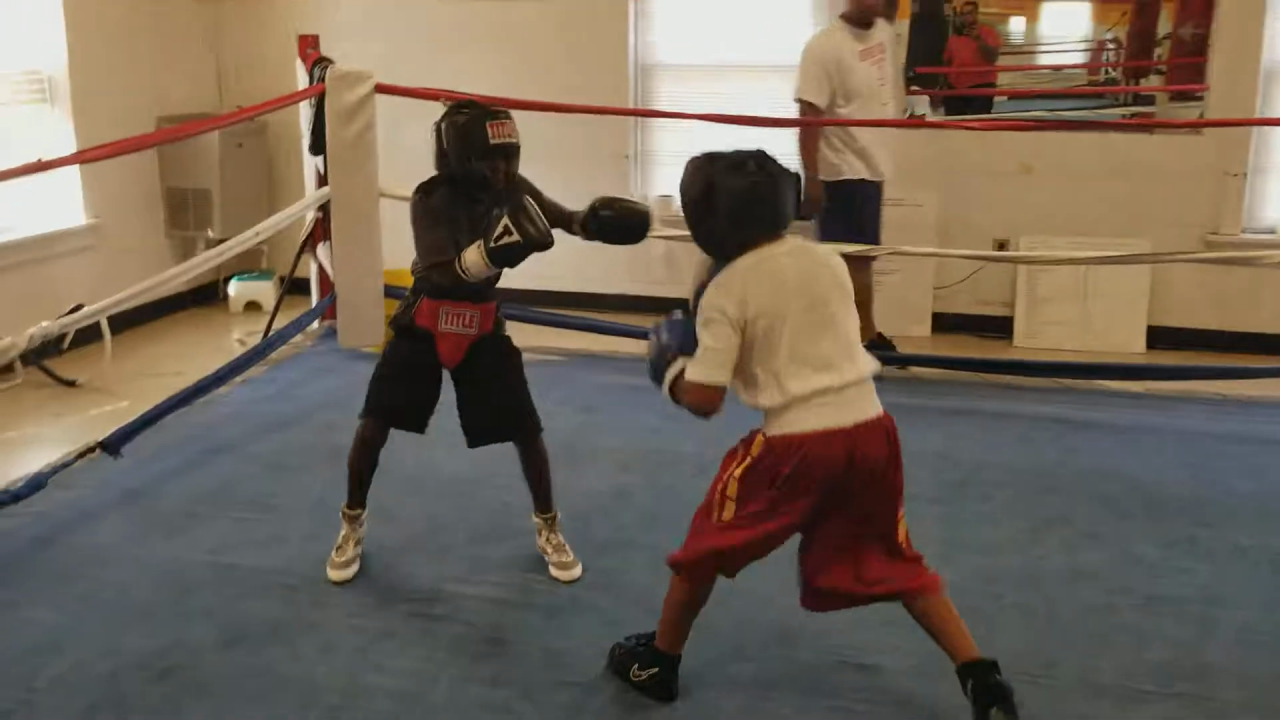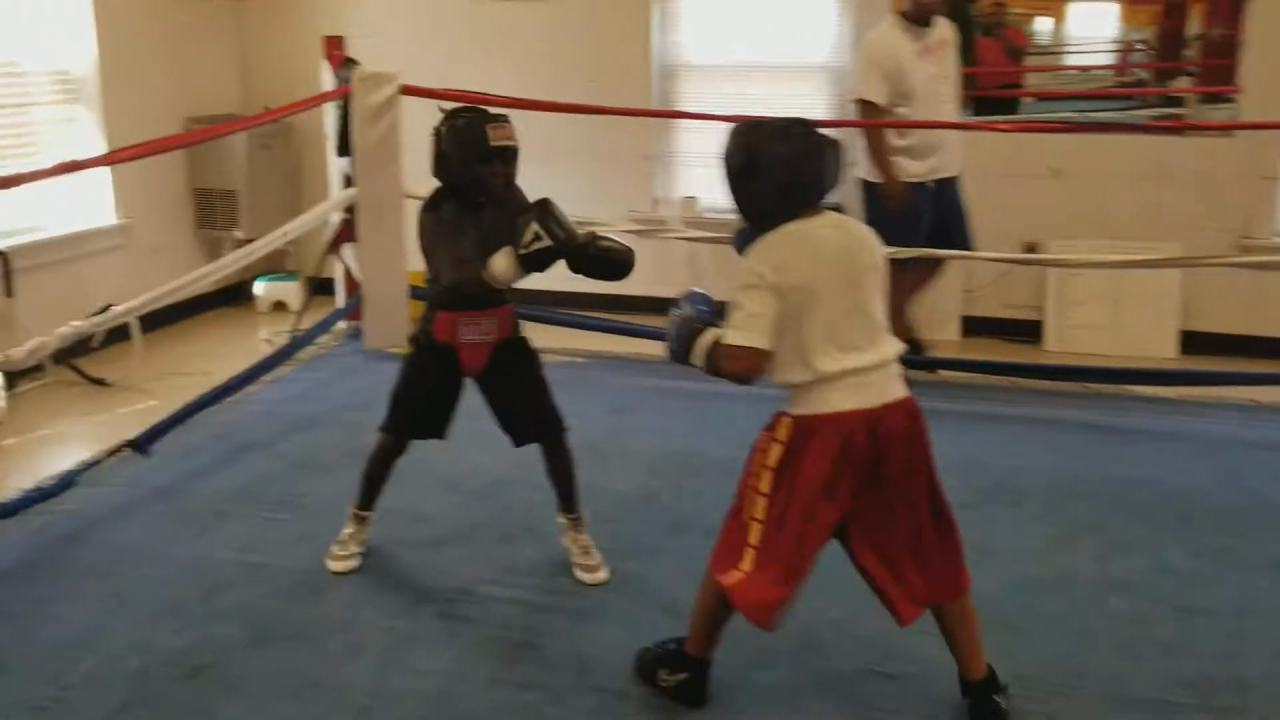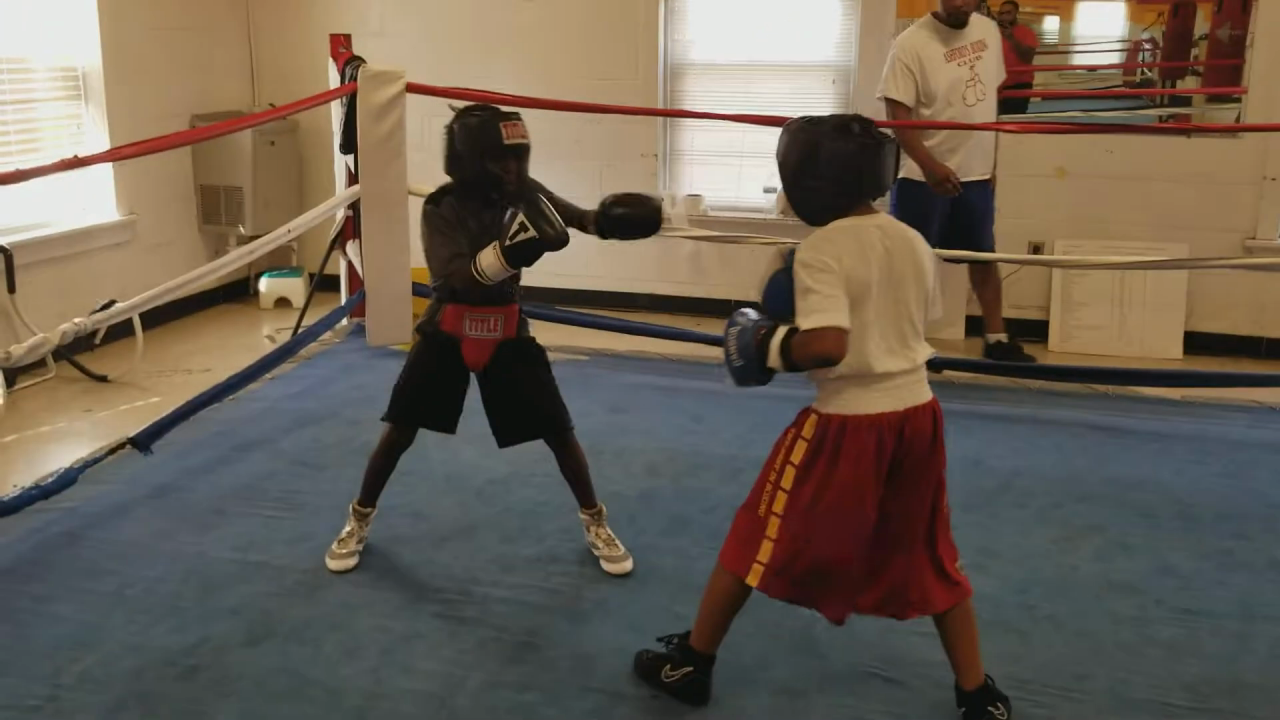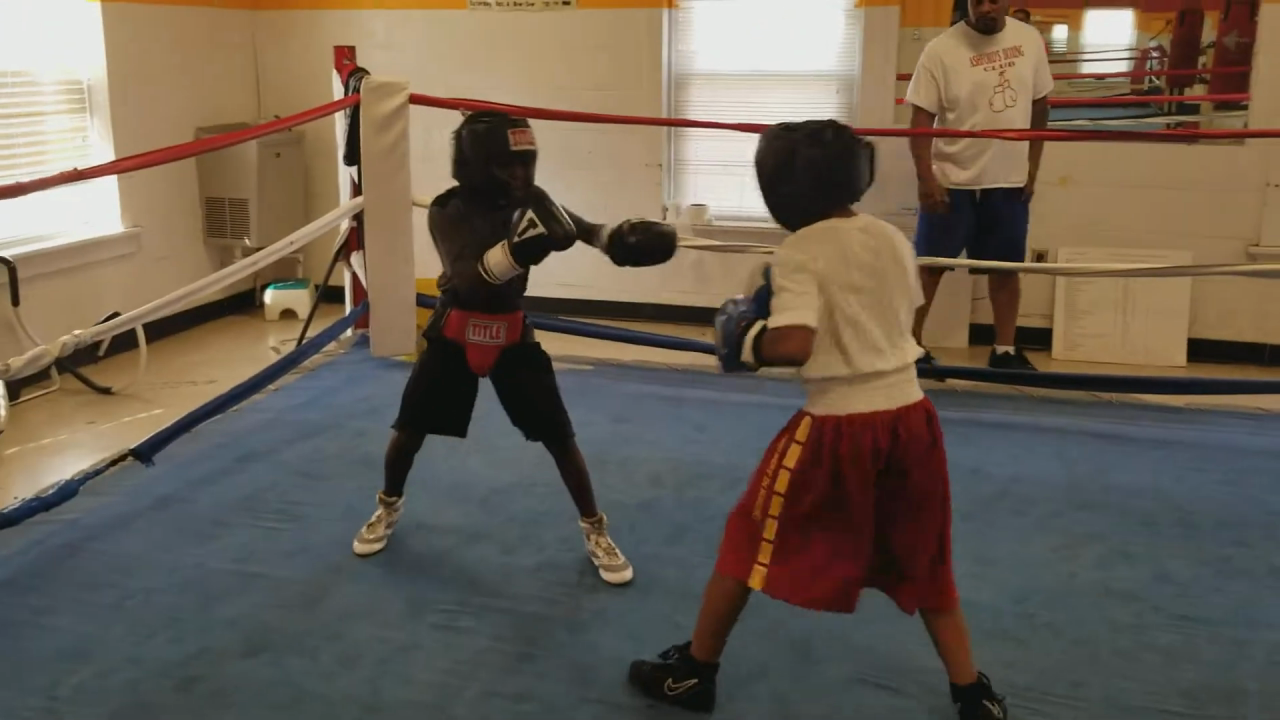
dt=0.2s
person 1, frame 1
left shoulder: (726, 291)
right shoulder: (828, 261)
left elbow: (703, 399)
left wrist: (669, 368)
left hip: (796, 444)
right hip: (869, 430)
left knee: (706, 545)
right knee: (895, 561)
left ankle: (658, 662)
person 1, frame 2
left shoulder: (765, 260)
right shoulder: (864, 238)
left elbow: (747, 360)
left wrist: (695, 342)
left hip: (819, 426)
right hip: (893, 411)
left knee: (743, 549)
right knee: (927, 555)
left ankle: (686, 667)
person 1, frame 3
left shoulder: (820, 251)
right shoulder: (913, 242)
left elbow: (827, 348)
left wrist: (767, 347)
left hip: (844, 424)
right hip: (916, 415)
left knee: (755, 540)
right knee: (932, 561)
left ankle: (690, 662)
person 1, frame 4
left shoulder: (798, 255)
right shoulder: (892, 240)
left elbow: (796, 347)
left wrist: (746, 338)
left hip: (836, 427)
right hip: (909, 416)
left knee: (748, 544)
right knee: (926, 564)
left ankle: (694, 670)
person 2, frame 1
left shoulder: (512, 188)
right shoulder: (430, 200)
left elbow: (556, 215)
right elbow: (444, 272)
left wrist: (594, 216)
right wrist: (493, 250)
left hip: (482, 327)
right hip: (423, 326)
left knee: (527, 431)
right knee: (373, 425)
left ankle: (548, 528)
right ankle: (352, 524)
person 2, frame 2
left shoulder: (508, 196)
right shoulder: (437, 214)
left elbow: (547, 230)
right elbow: (467, 281)
left wrist: (580, 245)
right wrist: (521, 256)
left hip: (501, 333)
right hip: (444, 337)
left knee: (551, 432)
right knee: (395, 437)
left ankle: (574, 528)
right ankle: (358, 521)
person 2, frame 3
left shoulder: (522, 192)
right shoulder: (440, 208)
left elbow: (569, 214)
right elbow: (456, 277)
left wrist: (606, 215)
right wrist: (508, 250)
left hip: (506, 329)
right hip: (447, 331)
left knee: (558, 430)
right knee: (398, 429)
left ankle: (595, 523)
right ankle: (359, 519)
person 2, frame 4
left shoulder: (530, 200)
right shoulder: (447, 212)
left elbow: (578, 229)
right elbow: (466, 277)
left wrist: (618, 238)
right wrist: (516, 249)
left hip: (512, 336)
right hip: (453, 335)
left knee: (559, 437)
right knee: (408, 430)
left ankle: (596, 532)
right ankle: (389, 508)
person 3, frame 1
left shoulder: (886, 33)
right shoulder: (825, 46)
right elbow: (810, 114)
right wrist: (812, 177)
left hip: (873, 166)
right hip: (844, 170)
left knee: (857, 253)
right knee: (858, 254)
right ankle: (868, 335)
person 3, frame 2
left shoulder: (946, 31)
right shoulder: (882, 43)
right elbow: (871, 113)
left wrist: (954, 155)
right wrist: (889, 174)
left hip: (942, 168)
right hip: (900, 174)
left knee: (943, 251)
right knee: (901, 259)
left ankle: (892, 316)
right ankle: (895, 332)
person 3, frame 3
left shoulder: (988, 31)
right shoulder: (911, 44)
right elbow: (898, 114)
left wrist: (991, 158)
right wrist: (929, 166)
left hip: (977, 171)
right hip: (923, 175)
left knee: (983, 257)
left ankle: (997, 339)
person 3, frame 4
left shoulder: (1030, 41)
right shoulder: (941, 50)
left elbow: (1038, 108)
right elbow: (921, 121)
left wrist: (1033, 169)
right wrist: (926, 180)
left hip: (1010, 180)
right hip: (951, 180)
left knee: (1006, 267)
right knee: (932, 265)
left ankle: (1005, 350)
